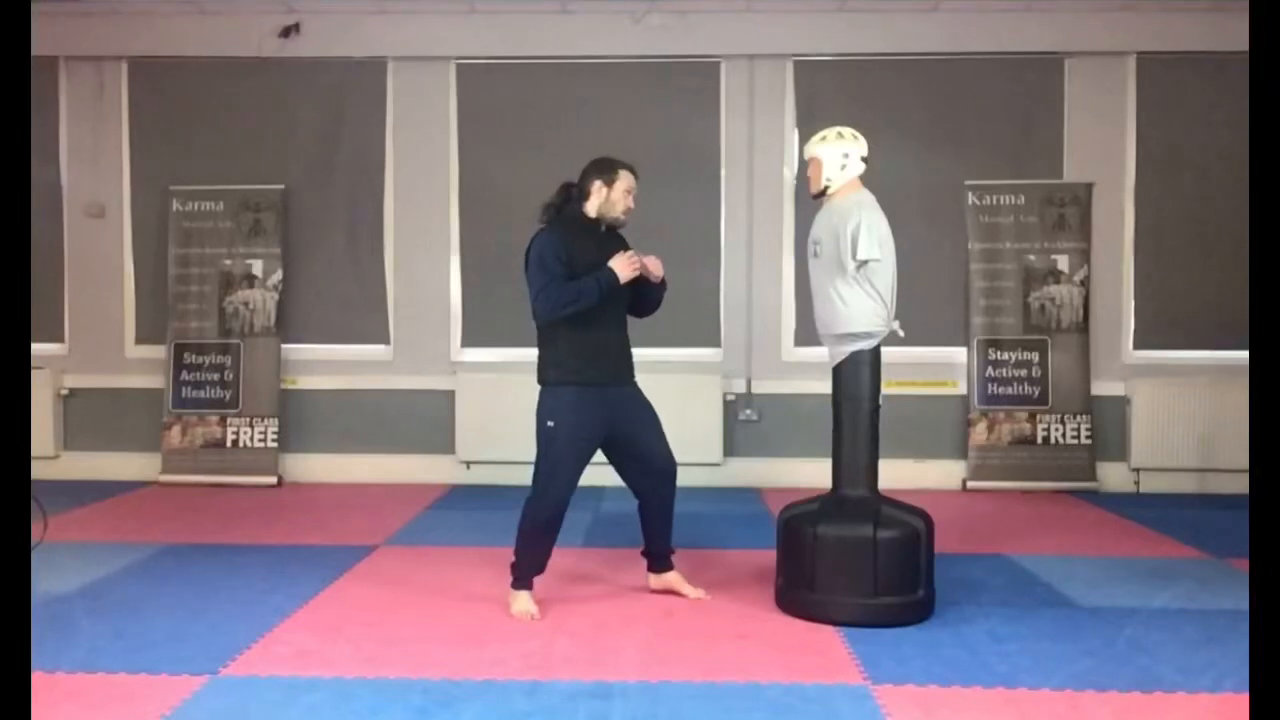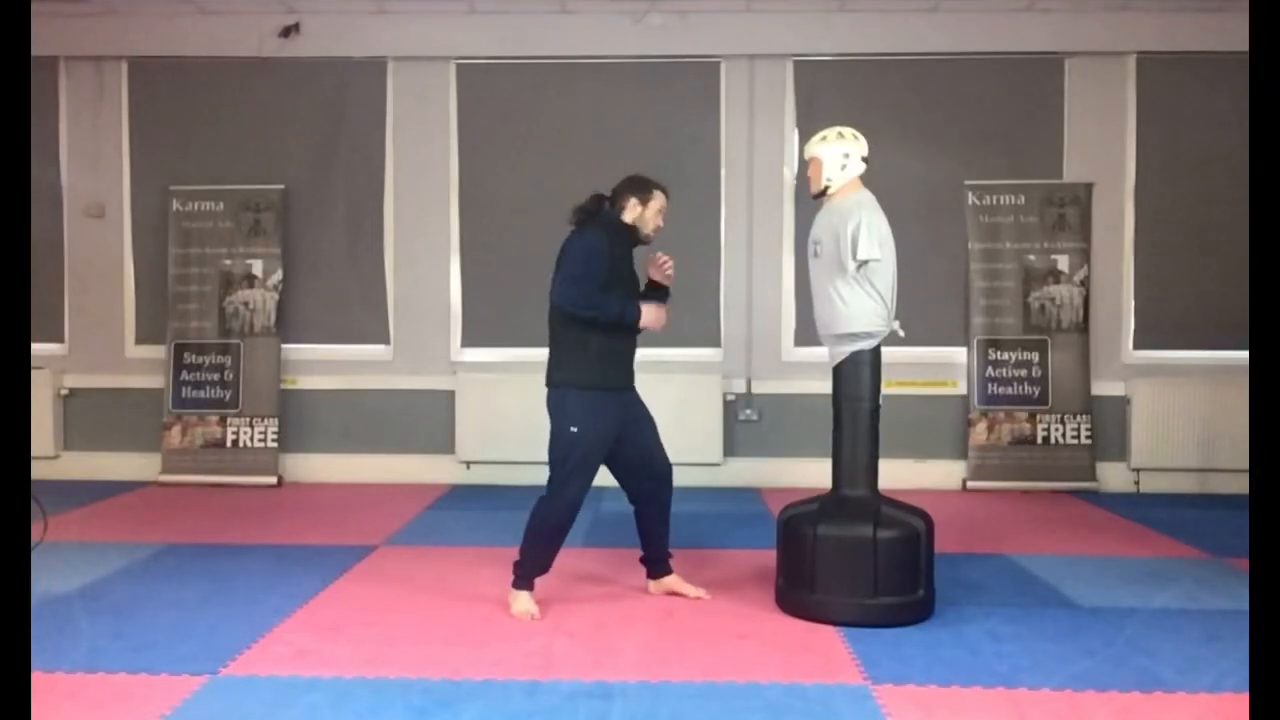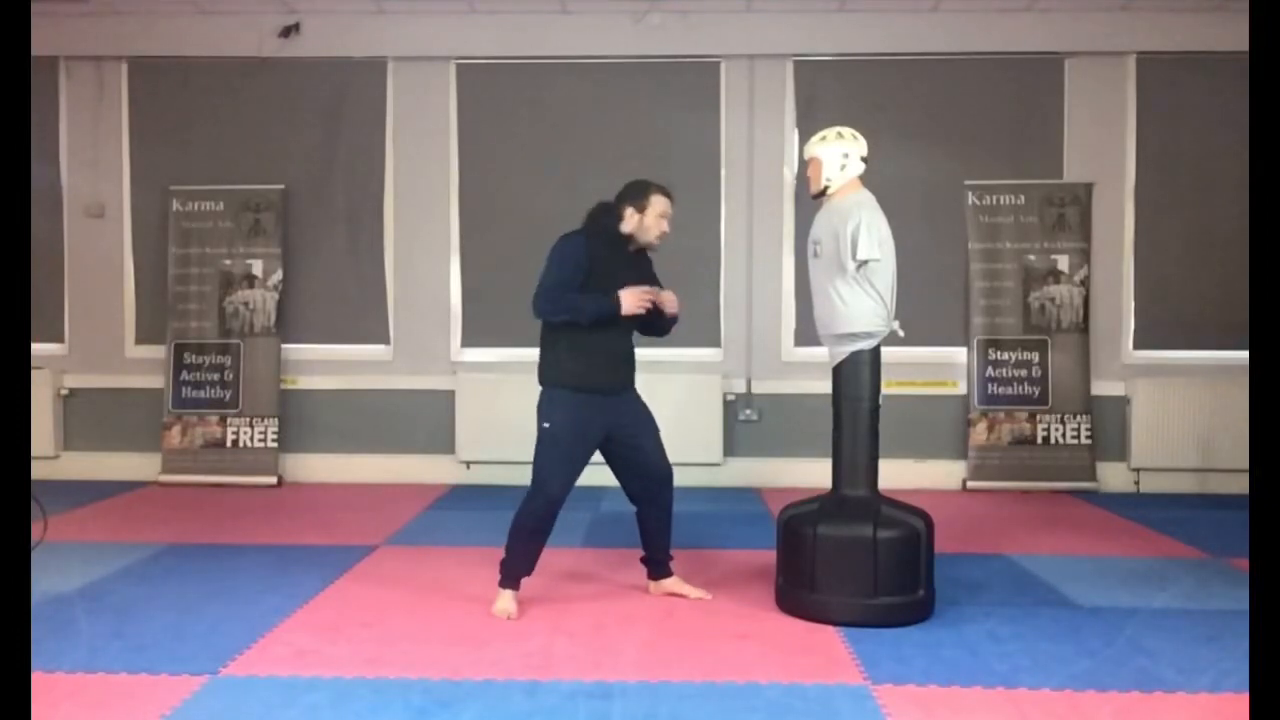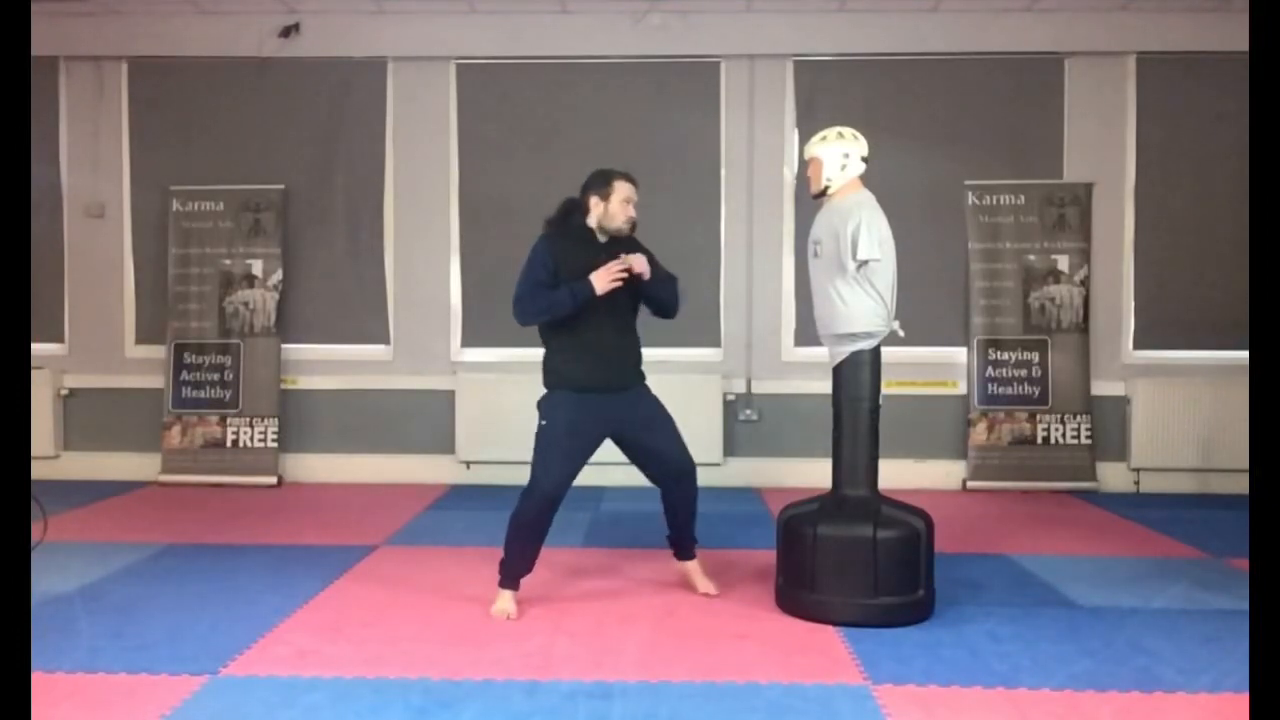
dt=0.5s
person 1, frame 1
left shoulder: (613, 242)
right shoulder: (552, 240)
left elbow: (639, 306)
right elbow: (549, 303)
left wrist: (653, 281)
right wrist: (609, 276)
left hip: (619, 387)
right hip: (569, 392)
left knee: (658, 471)
right knee: (552, 489)
left ankle: (661, 569)
right ankle: (521, 587)
person 1, frame 2
left shoulder: (618, 250)
right shoulder: (592, 240)
right elbow: (574, 295)
left wrist: (657, 288)
right wrist: (635, 312)
left hip: (618, 390)
right hip: (580, 393)
left knee: (654, 477)
right knee: (566, 489)
left ankle: (659, 573)
right ankle: (522, 586)
person 1, frame 3
left shoulder: (639, 263)
right shoulder: (578, 247)
left elbow: (648, 327)
right elbow: (547, 303)
left wrist: (666, 313)
right wrist: (614, 302)
left hip: (620, 394)
right hip: (569, 396)
left knee: (655, 478)
right knee: (548, 490)
left ankle: (660, 575)
right ankle: (508, 586)
person 1, frame 4
left shoulder: (630, 249)
right shoulder: (553, 248)
left elbow: (669, 306)
right elbow: (526, 309)
left wrist: (650, 276)
right wrist: (587, 288)
left hip: (629, 391)
right hip: (572, 396)
left knee: (678, 469)
right knee: (545, 488)
left ankle: (687, 560)
right ankle: (508, 587)
person 2, frame 1
left shoulder: (860, 211)
right shoulder: (833, 210)
left elbow: (876, 273)
left wrist: (876, 321)
right wrist: (839, 320)
left hip: (858, 338)
right hip: (844, 338)
left knee: (857, 425)
right knee: (847, 426)
person 2, frame 2
left shoulder: (860, 212)
right shoulder: (833, 210)
left elbow: (876, 277)
left wrist: (879, 323)
left hip: (858, 336)
right hip: (843, 337)
person 2, frame 3
left shoulder: (861, 212)
right shoulder: (832, 210)
left elbow: (877, 275)
left wrist: (878, 324)
left hip: (859, 335)
right hip: (843, 335)
person 2, frame 4
left shoulder: (860, 210)
right shoulder: (835, 210)
left elbow: (878, 273)
left wrist: (878, 319)
left hip: (858, 335)
right hip: (845, 336)
left knee: (857, 414)
right knee: (846, 418)
left ankle: (858, 493)
right ankle: (848, 491)
